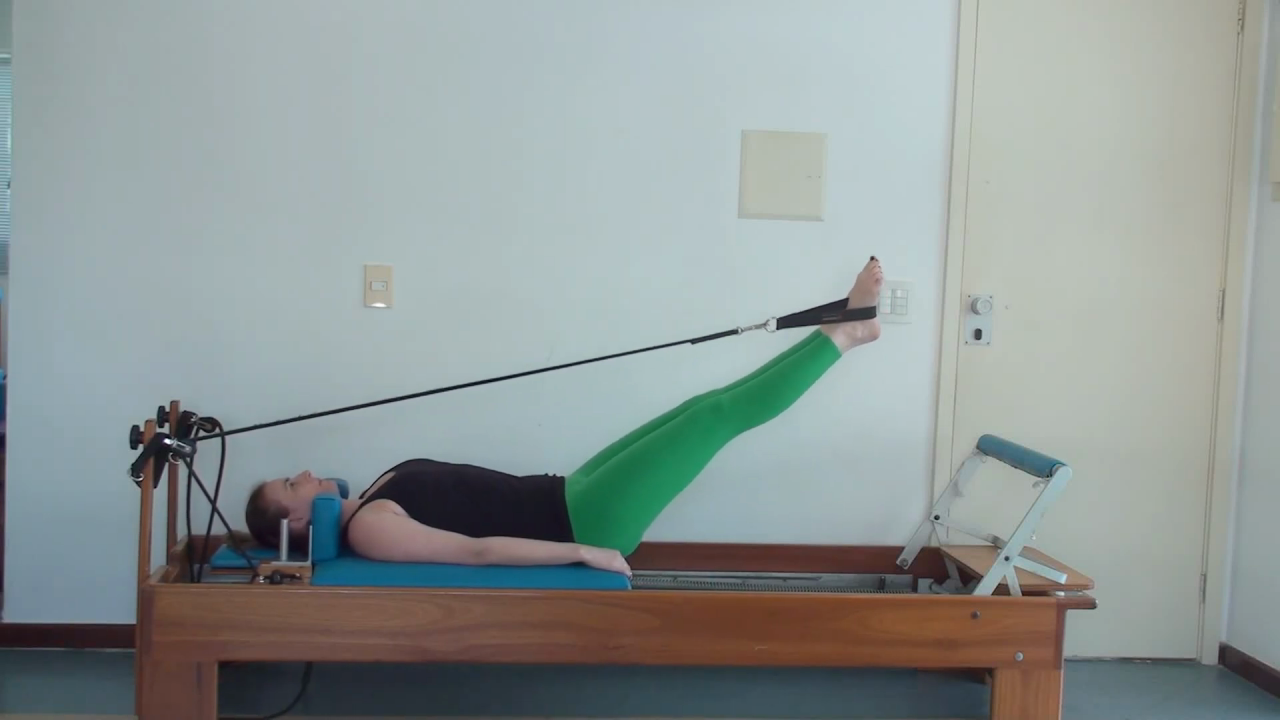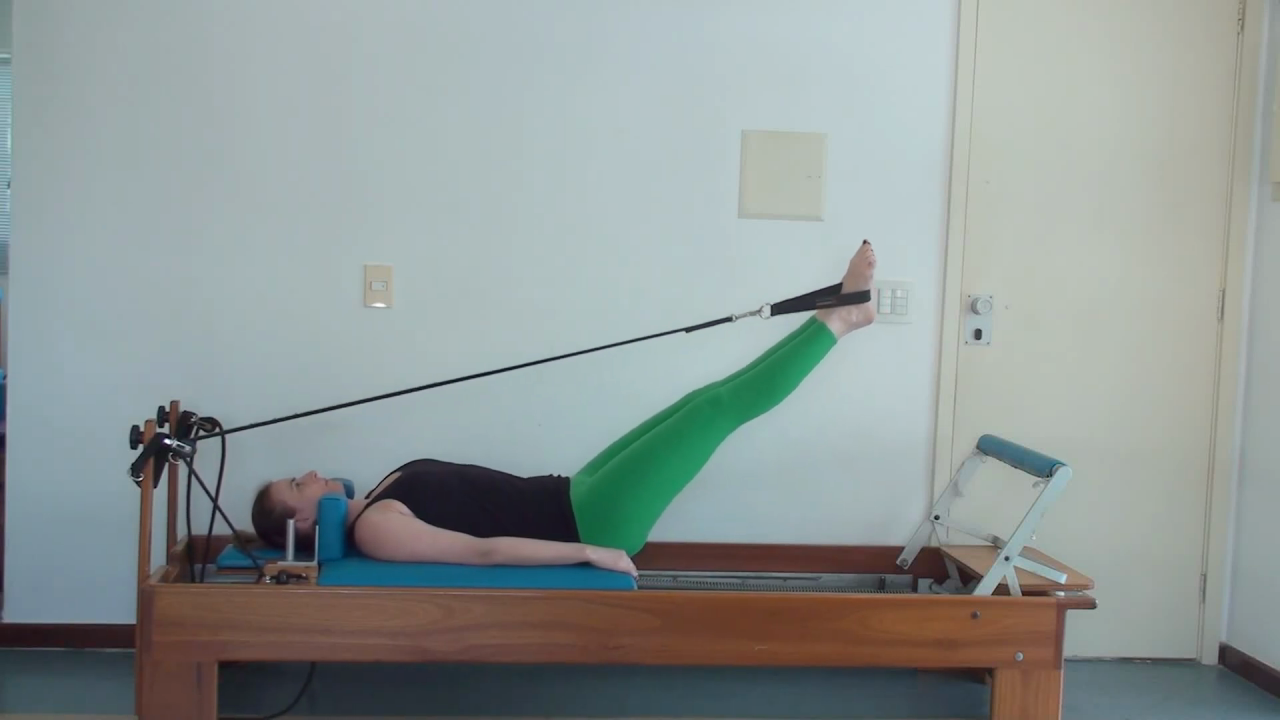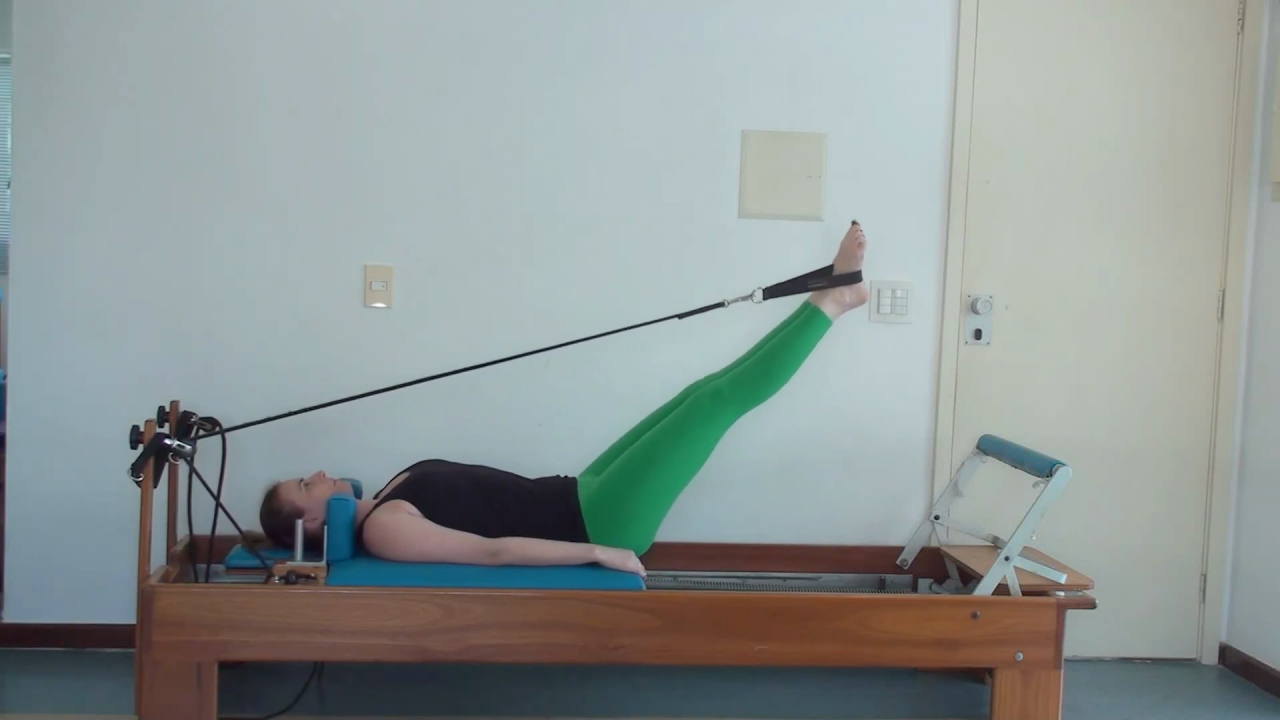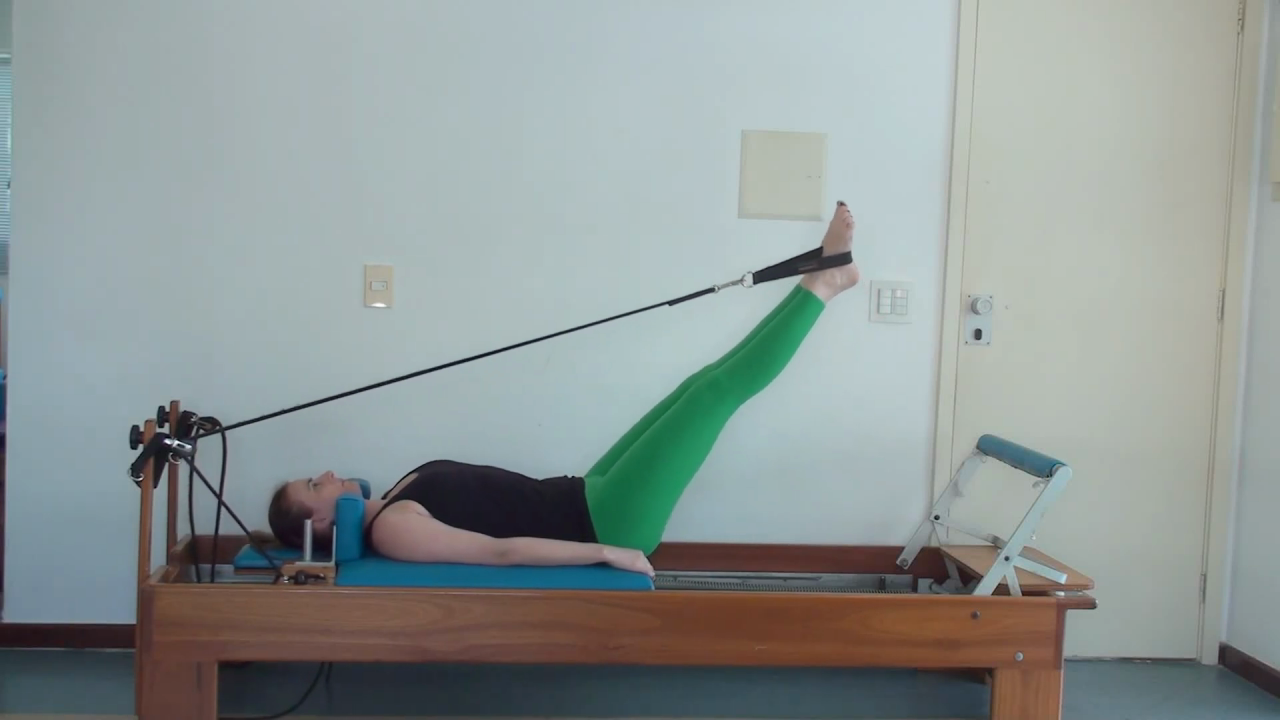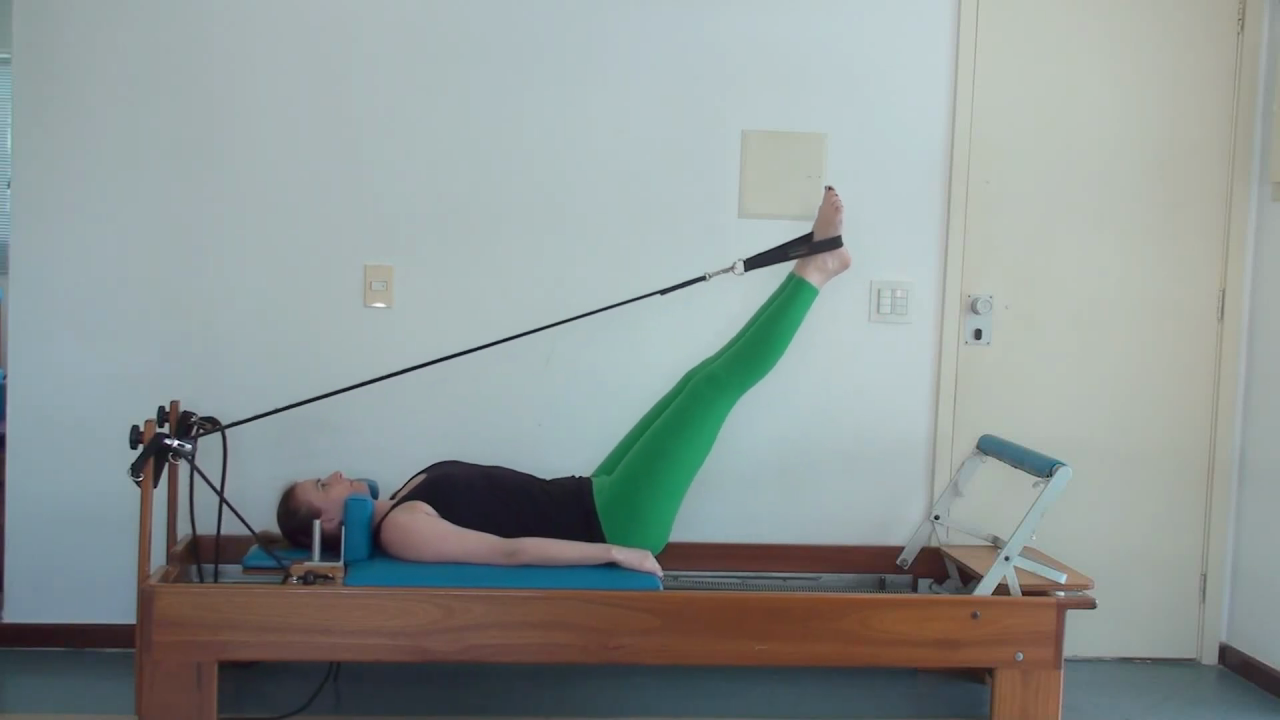
dt=0.2s
person 1, frame 1
left shoulder: (377, 497)
right shoulder: (368, 529)
right elbow: (476, 549)
right wrist: (581, 552)
left hip: (565, 496)
right hip: (577, 523)
left knee: (707, 406)
right knee: (718, 415)
left ankle: (840, 331)
right ankle: (839, 335)
person 1, frame 2
left shoulder: (381, 499)
right shoulder: (374, 530)
right elbow: (482, 550)
right wrist: (588, 552)
left hip: (569, 497)
right hip: (583, 523)
left knee: (707, 399)
right knee: (718, 407)
left ankle: (836, 316)
right ankle: (834, 320)
person 1, frame 3
left shoulder: (391, 499)
right shoulder: (382, 530)
right elbow: (490, 550)
right wrist: (595, 552)
left hip: (576, 495)
right hip: (594, 522)
left knee: (706, 391)
right knee: (718, 399)
left ankle: (829, 299)
right ankle: (827, 304)
person 1, frame 4
left shoulder: (398, 500)
right shoulder: (391, 531)
right elbow: (498, 551)
right wrist: (604, 552)
left hip: (584, 497)
right hip: (600, 522)
left knee: (705, 383)
right knee: (717, 390)
left ankle: (820, 281)
right ankle: (818, 286)
person 1, frame 5
left shoulder: (408, 499)
right shoulder: (400, 531)
right elbow: (507, 550)
right wrist: (613, 552)
left hip: (590, 496)
right hip: (611, 523)
left knee: (704, 378)
right knee: (717, 383)
left ankle: (813, 267)
right ankle: (811, 272)
